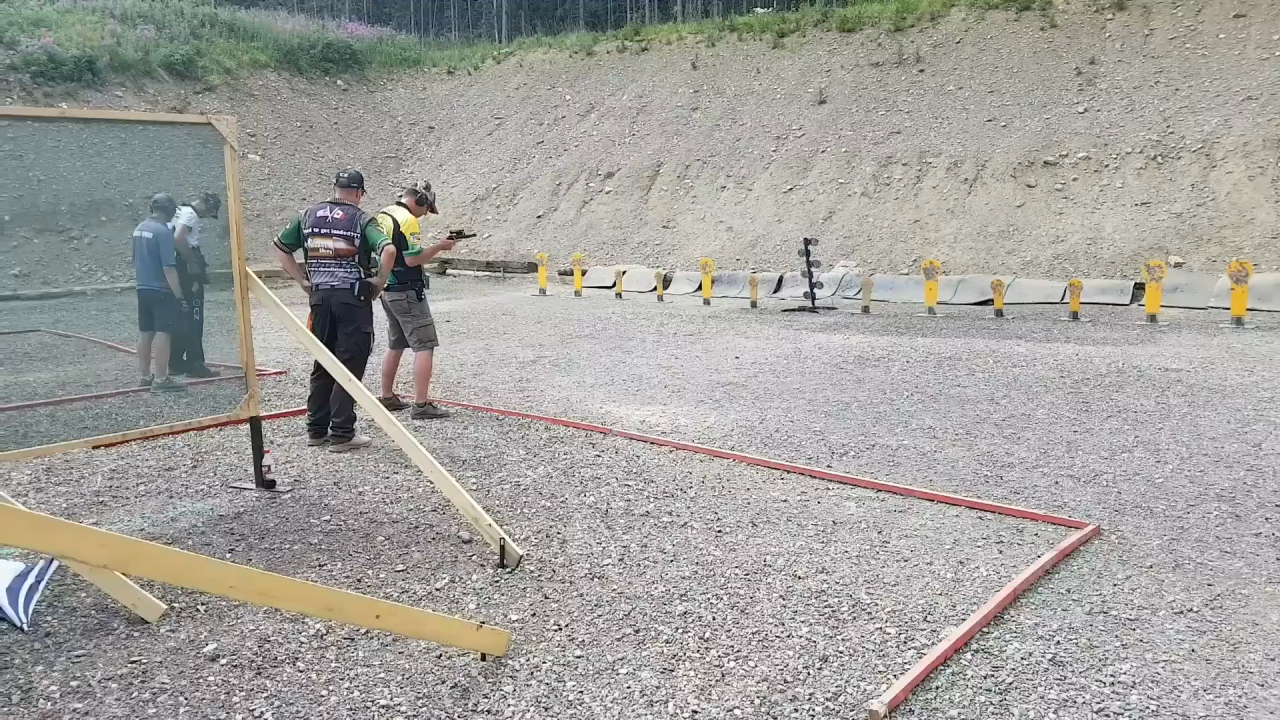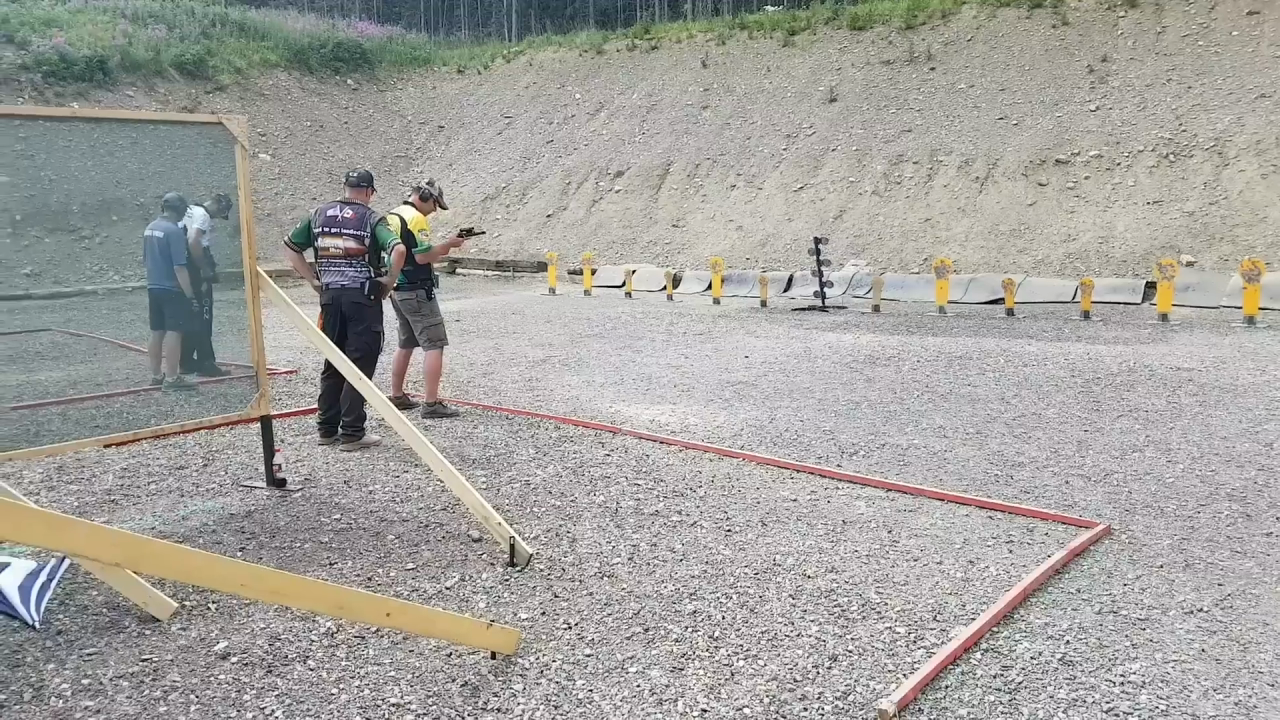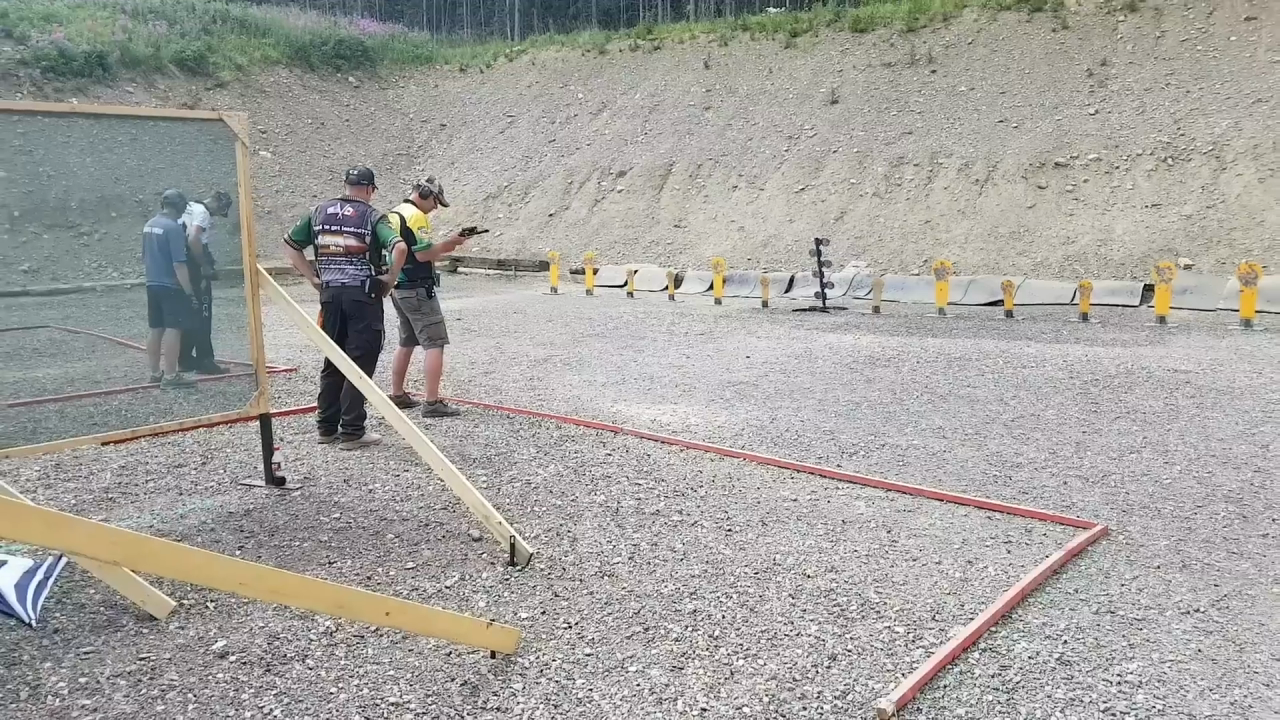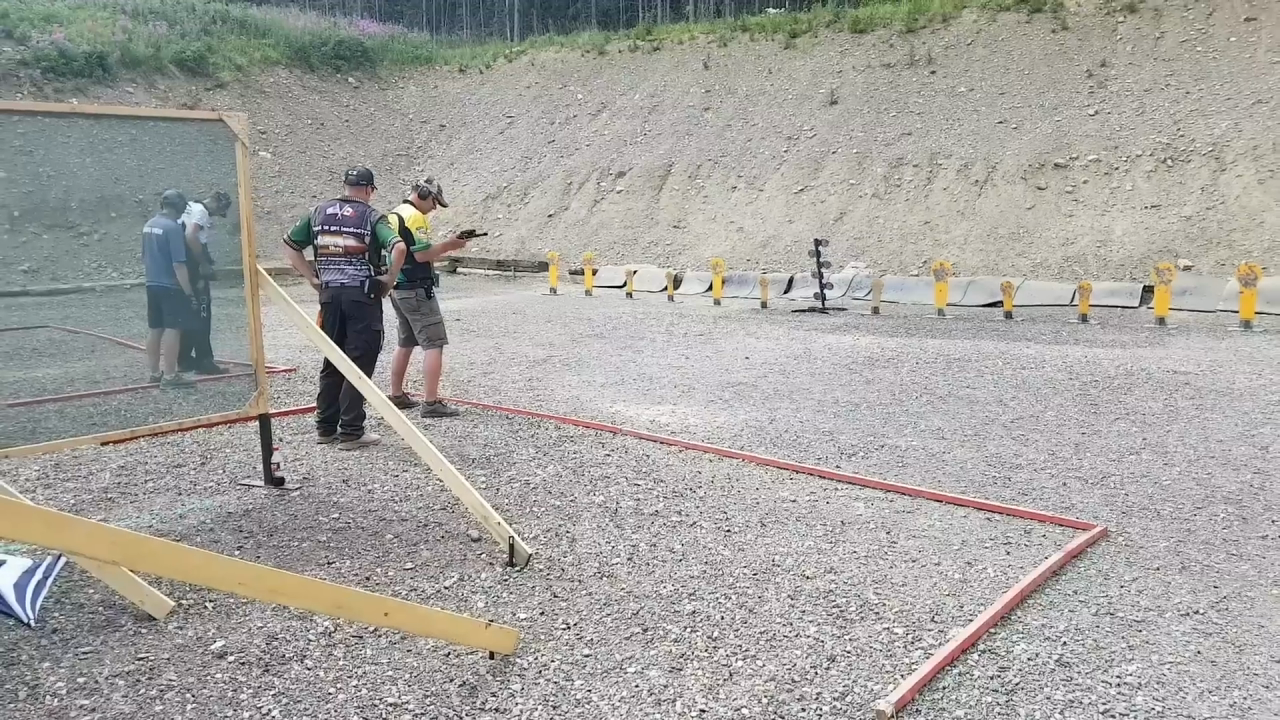
dt=0.2s
person 1, frame 1
left shoulder: (308, 215)
right shoulder: (361, 219)
left elbow: (280, 248)
right elbow: (389, 250)
left wrist: (303, 281)
right wrist: (380, 282)
left hip: (320, 297)
right hip: (352, 298)
left knee: (322, 363)
right knee: (350, 365)
left ankle: (317, 429)
right ankle: (341, 434)
person 1, frame 2
left shoulder: (318, 215)
right shoulder: (371, 218)
left elbow: (290, 247)
right elbow: (398, 249)
left wrist: (313, 280)
right wrist: (389, 281)
left hip: (330, 296)
right hip: (362, 297)
left knee: (333, 363)
right knee: (360, 364)
left ankle: (327, 428)
right ankle: (352, 433)
person 1, frame 3
left shoulder: (318, 212)
right shoulder: (372, 216)
left elbow: (290, 244)
left wrist: (313, 278)
right wrist: (390, 279)
left hip: (330, 294)
right hip: (363, 295)
left knee: (333, 361)
right knee: (361, 362)
left ankle: (327, 427)
right ankle: (352, 432)
person 1, frame 4
left shoulder: (318, 212)
right shoulder: (371, 216)
left elbow: (290, 245)
left wrist: (312, 278)
right wrist: (389, 279)
left hip: (329, 294)
right hip: (362, 295)
left knee: (332, 361)
right knee: (360, 363)
left ankle: (326, 427)
right ankle: (350, 431)
person 2, frame 1
left shoulder: (383, 214)
right shoulder: (408, 220)
right elbow: (412, 259)
left wrist: (430, 249)
right wrist: (440, 246)
left hip: (388, 291)
right hip: (407, 292)
left knee: (395, 345)
right knee: (424, 346)
left ankle: (387, 397)
right ankle: (421, 405)
person 2, frame 2
left shoulder: (393, 215)
right shoulder: (416, 218)
right elbow: (422, 257)
left wrist: (438, 251)
right wrist: (449, 244)
left hip: (398, 290)
right hip: (417, 291)
left knee: (405, 344)
right knee: (434, 345)
left ankle: (397, 396)
right ankle: (431, 404)
person 2, frame 3
left shoulder: (395, 214)
right shoulder: (416, 216)
right elbow: (423, 254)
left wrist: (442, 249)
right wrist: (450, 242)
left hip: (399, 288)
right hip: (418, 289)
left knee: (406, 343)
right knee: (435, 344)
left ankle: (397, 395)
right ankle: (432, 403)
person 2, frame 4
left shoulder: (395, 214)
right shoulder: (414, 216)
right elbow: (421, 255)
left wrist: (445, 247)
right wrist: (449, 244)
left hip: (398, 288)
right hip: (417, 290)
left knee: (405, 343)
right knee: (433, 344)
left ankle: (397, 395)
right ankle: (431, 403)
person 3, frame 1
left shoulder: (139, 229)
right shoulder: (163, 231)
right elbow: (168, 268)
right wrist: (179, 295)
left hip: (143, 289)
right hip: (161, 290)
left knee: (145, 334)
right knee: (162, 333)
left ankle: (146, 376)
right ankle: (161, 380)
person 3, frame 2
left shoulder: (150, 228)
right shoulder: (174, 231)
right elbow: (179, 267)
right wrist: (190, 294)
left hip: (153, 288)
right hip: (172, 290)
left knee: (156, 333)
right knee: (173, 333)
left ankle: (157, 375)
right ankle: (171, 379)
person 3, frame 3
left shoulder: (149, 225)
right shoulder: (173, 228)
right elbow: (178, 264)
right wrist: (189, 292)
left hip: (152, 285)
right hip: (170, 287)
left knee: (155, 330)
right knee: (172, 330)
left ankle: (155, 373)
right ankle: (170, 376)
person 3, frame 4
left shoulder: (149, 225)
right shoulder: (173, 228)
right elbow: (178, 264)
right wrist: (189, 292)
left hip: (152, 285)
right hip: (170, 287)
left knee: (154, 330)
right knee: (172, 330)
left ankle: (154, 373)
right ankle: (170, 376)
person 4, frame 1
left shoulder: (180, 211)
right shoulder: (191, 214)
left elbow: (174, 237)
right elbow: (179, 237)
right wrist: (191, 261)
left hip: (177, 270)
right hip: (188, 271)
right knee: (193, 318)
left ankle: (176, 362)
right ankle: (195, 364)
person 4, frame 2
left shoulder: (191, 211)
right shoulder: (203, 215)
left elbow: (188, 240)
right elbow: (193, 242)
right wrist: (204, 268)
left hip: (186, 270)
right hip: (197, 272)
right knee: (202, 317)
left ankle: (186, 361)
right ankle: (205, 363)
person 4, frame 3
left shoulder: (190, 207)
right shoulder: (202, 212)
left elbow: (187, 237)
right elbow: (193, 239)
right wrist: (205, 265)
right hip: (195, 267)
right knee: (202, 314)
left ankle: (185, 359)
right ankle: (204, 361)
person 4, frame 4
left shoulder: (189, 207)
right shoulder: (201, 211)
left elbow: (186, 235)
right elbow: (191, 237)
right wrist: (204, 263)
right hip: (193, 267)
right knee: (201, 315)
left ankle: (184, 359)
right ankle: (204, 361)
